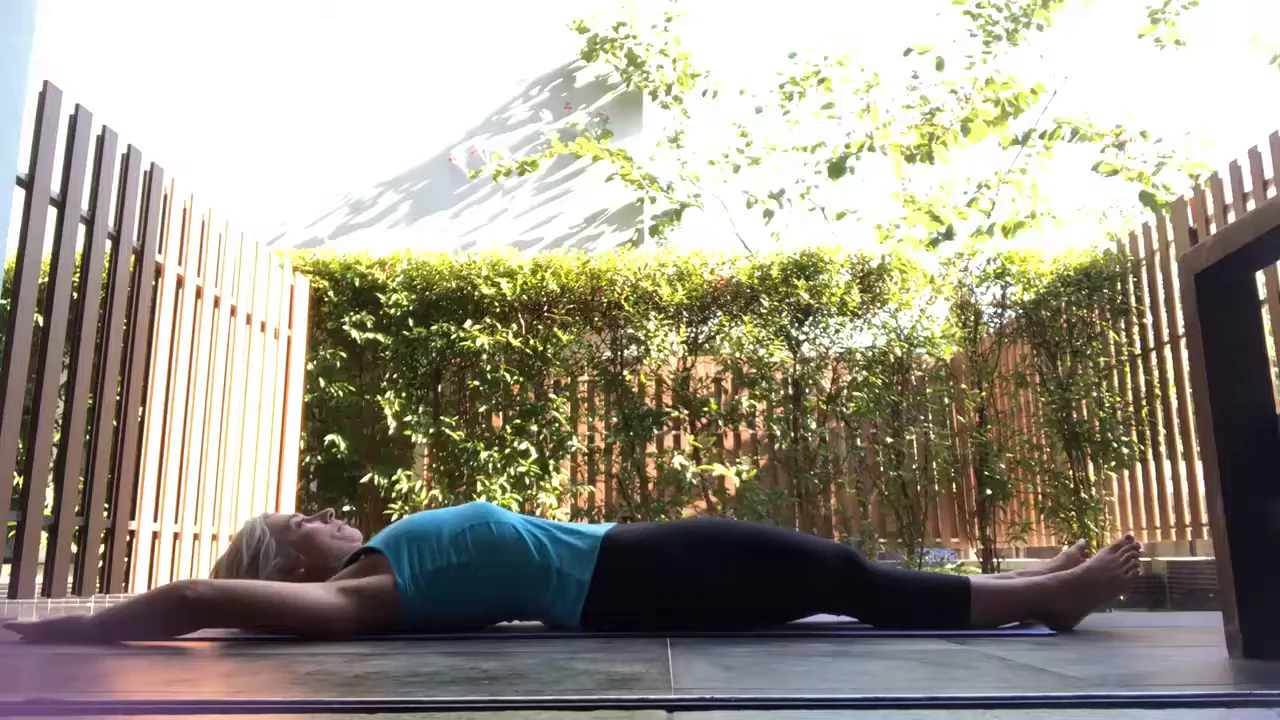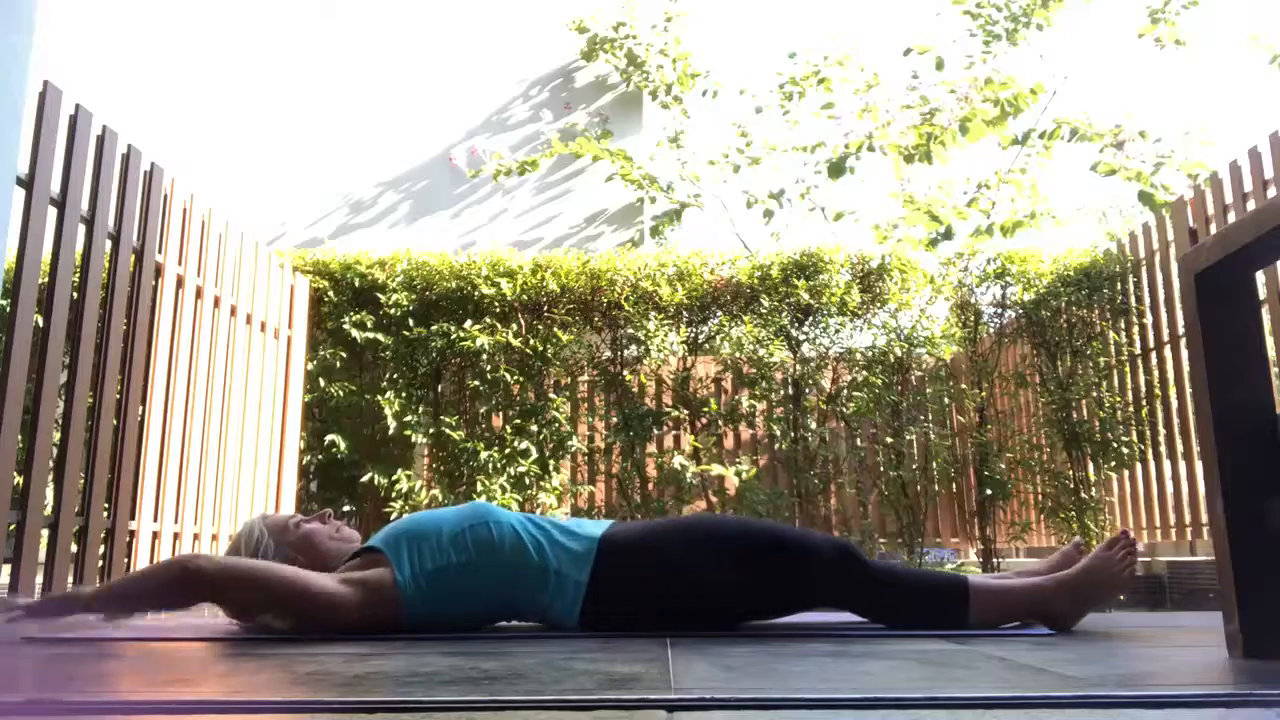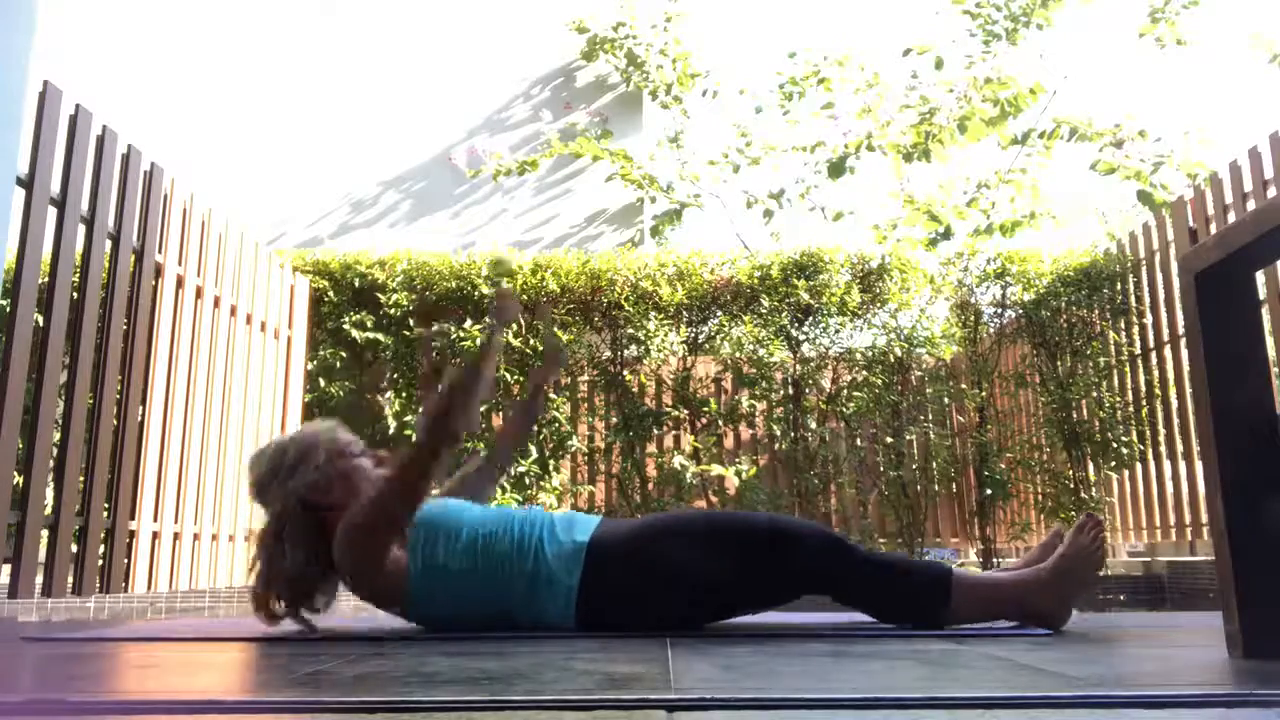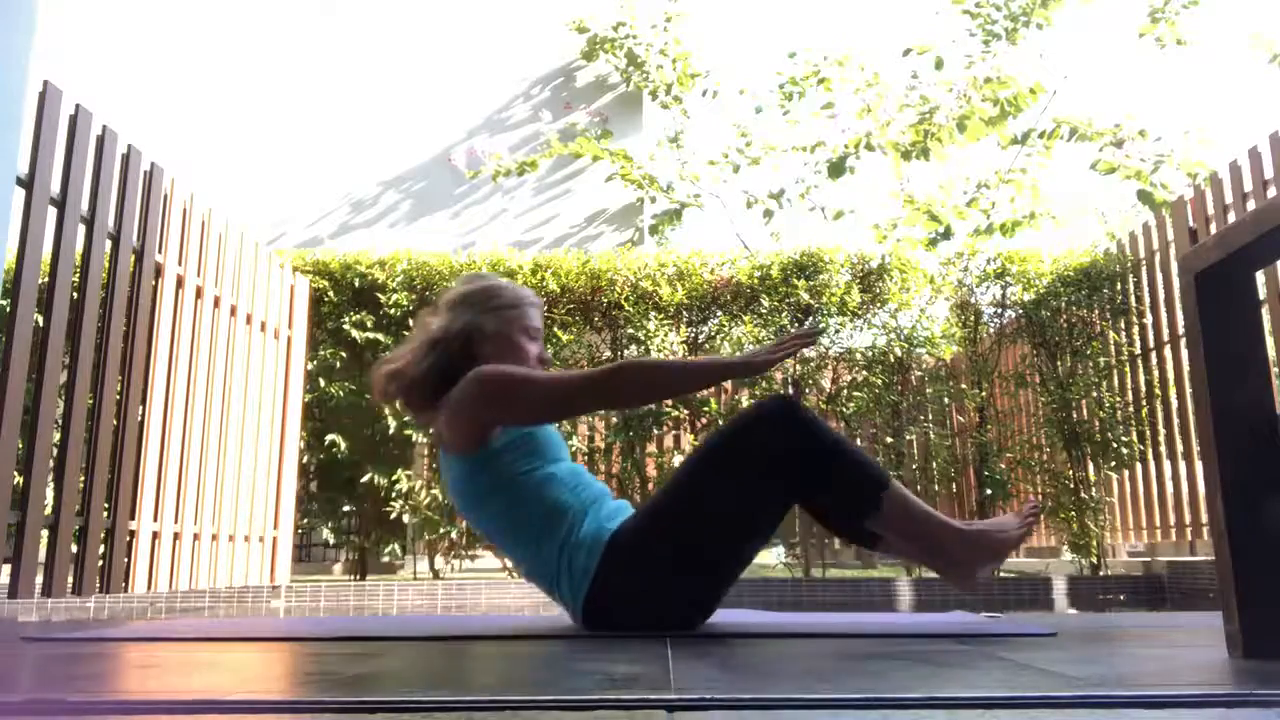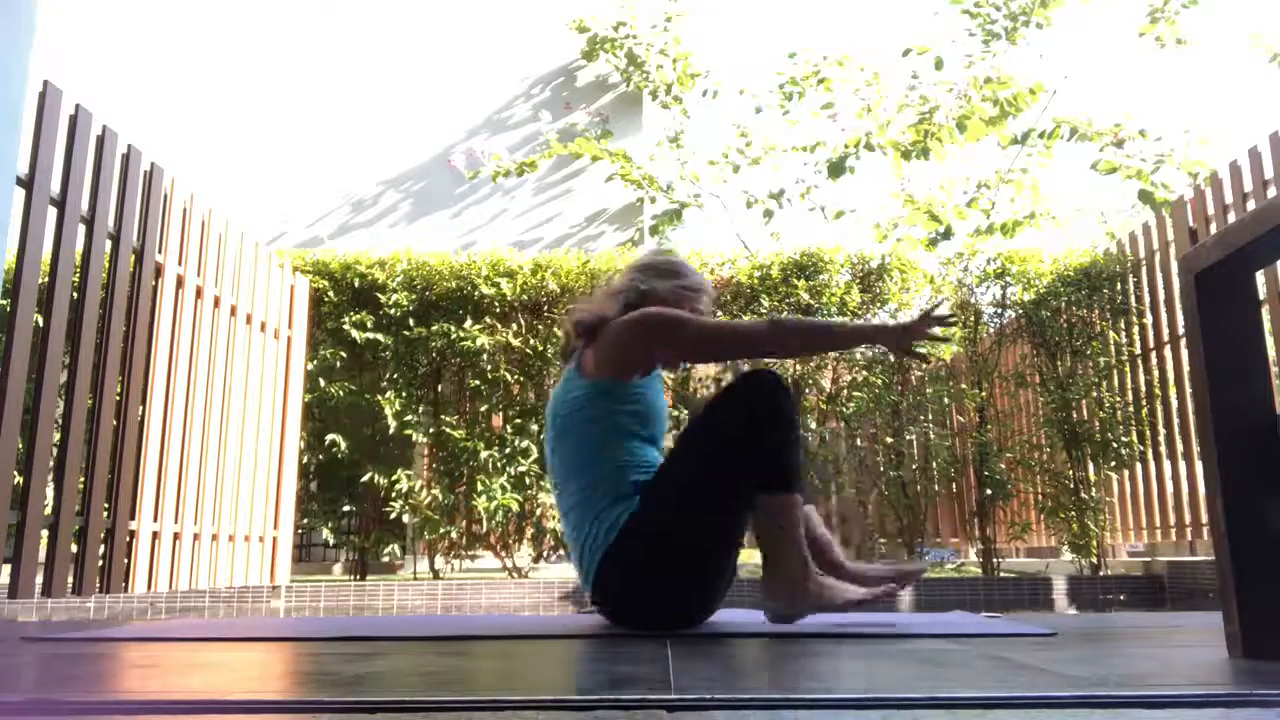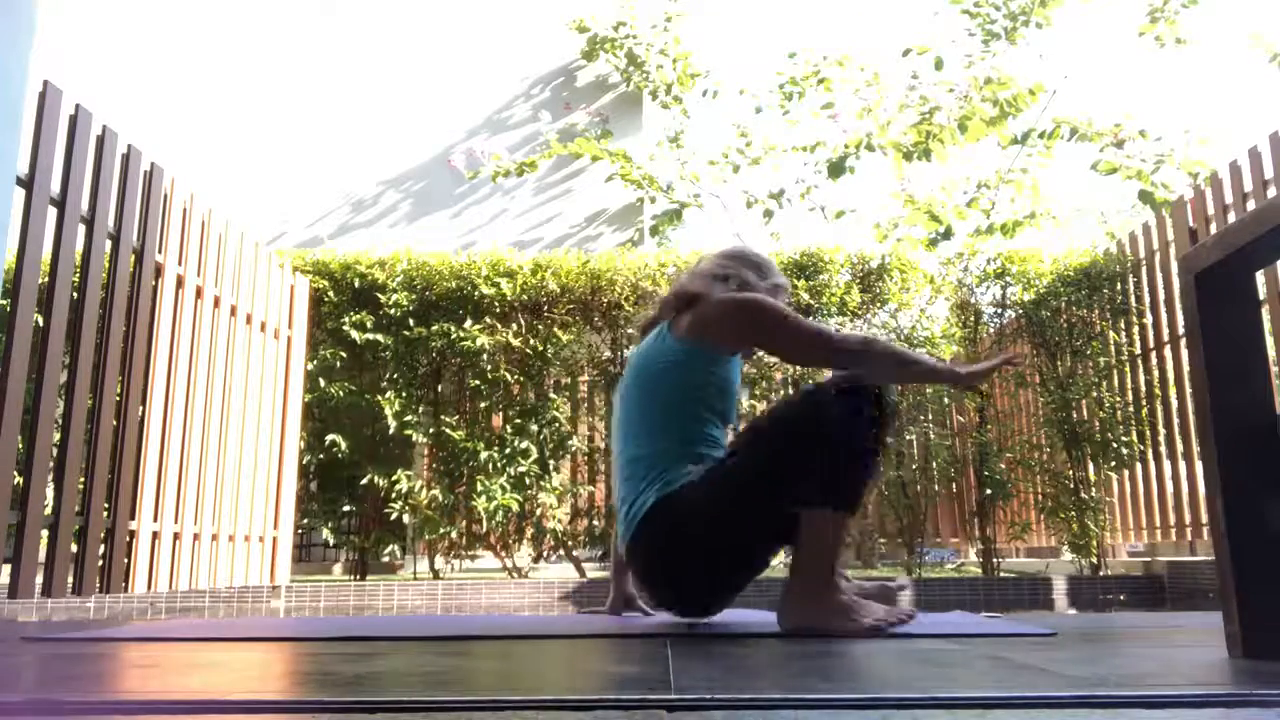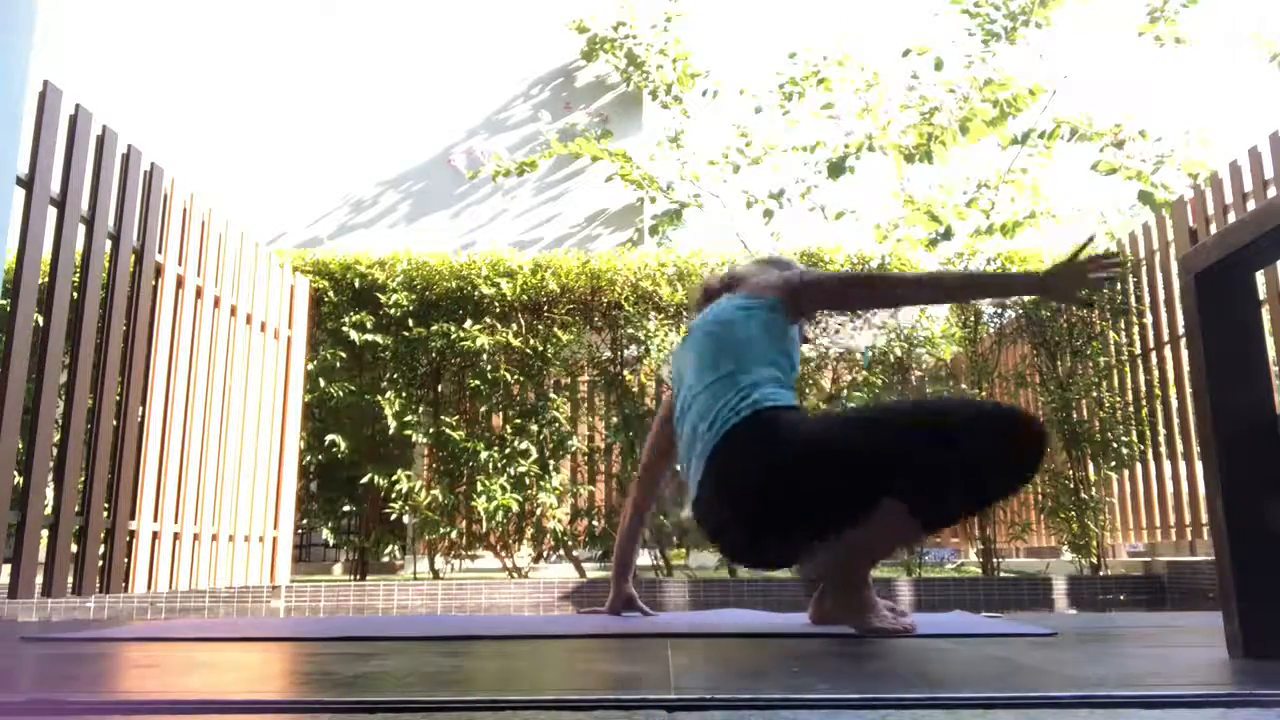
dt=0.3s
person 1, frame 1
left shoulder: (372, 561)
right shoulder: (357, 597)
right elbow: (204, 599)
left hip: (618, 551)
right hip: (617, 585)
left knee: (825, 564)
right knee: (836, 581)
left ankle: (1027, 587)
right ankle: (1045, 595)
person 1, frame 2
left shoulder: (375, 558)
right shoulder: (362, 593)
right elbow: (206, 573)
left hip: (613, 550)
right hip: (615, 584)
left knee: (819, 557)
right knee: (828, 572)
left ankle: (1025, 591)
right ankle: (1039, 597)
person 1, frame 3
left shoulder: (383, 539)
right shoulder: (365, 550)
left elbow: (456, 471)
right elbow: (424, 455)
left wrist: (526, 407)
right wrist: (482, 354)
left hip: (611, 558)
right hip: (615, 586)
left knee: (809, 547)
right knee: (818, 556)
left ankle: (1010, 593)
right ankle: (1027, 597)
person 1, frame 4
left shoulder: (493, 421)
right shoulder: (478, 396)
right elbow: (612, 385)
right wrist: (750, 361)
left hip: (621, 594)
right hip: (633, 585)
left knee: (789, 474)
right knee: (780, 424)
left ankle: (940, 544)
right ankle: (953, 543)
person 1, frame 5
left shoulder: (599, 364)
right shoulder: (635, 332)
right elbow: (767, 335)
right wrist: (888, 332)
left hip: (634, 579)
right hip: (648, 574)
left knee: (748, 451)
right knee: (760, 393)
left ankle: (839, 570)
right ankle: (793, 579)
person 1, frame 6
left shoulder: (666, 342)
right shoulder: (728, 310)
right elbow: (852, 352)
left wrist: (621, 588)
right wrist: (953, 374)
left hip: (667, 554)
right hip: (685, 548)
right knee: (857, 400)
left ankle: (819, 581)
right ankle: (815, 595)
person 1, frame 7
left shoulder: (691, 351)
right shoulder: (778, 291)
left elbow: (649, 476)
right elbow: (906, 287)
left wrist: (620, 585)
right wrist: (1036, 282)
left hip: (727, 518)
right hip: (770, 468)
right knee: (1011, 438)
left ankle: (837, 590)
right ankle: (843, 569)
